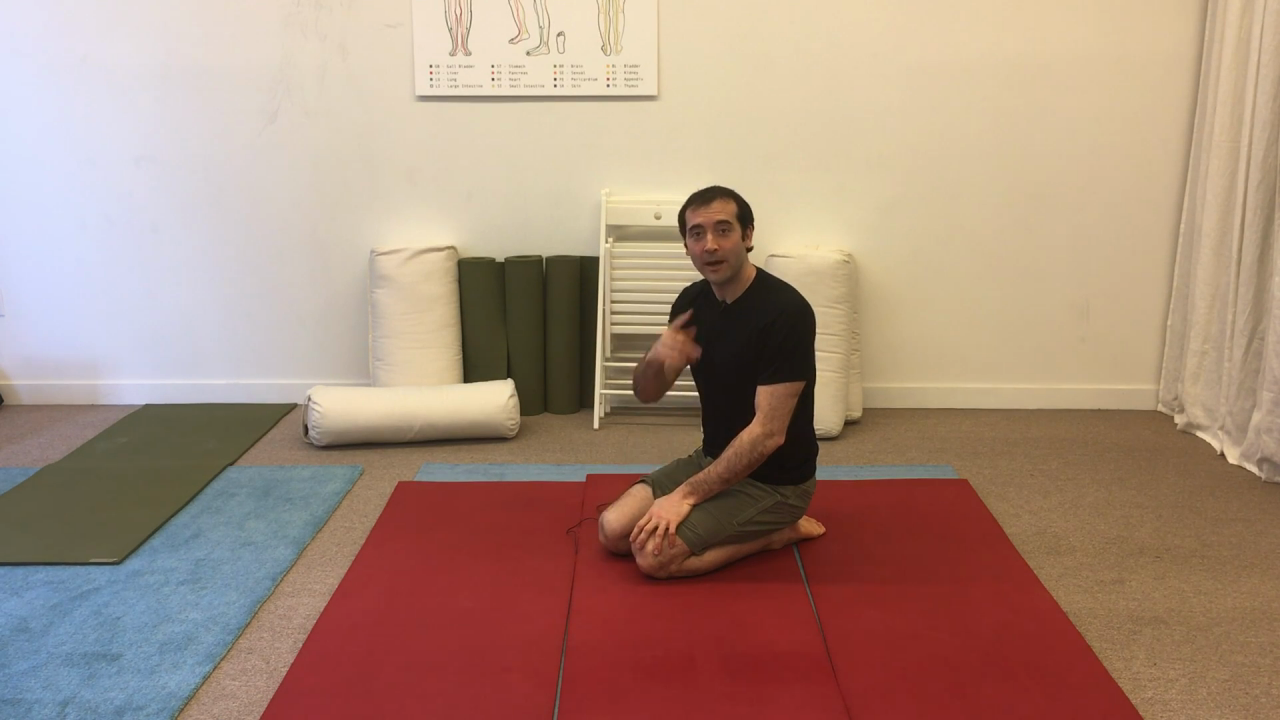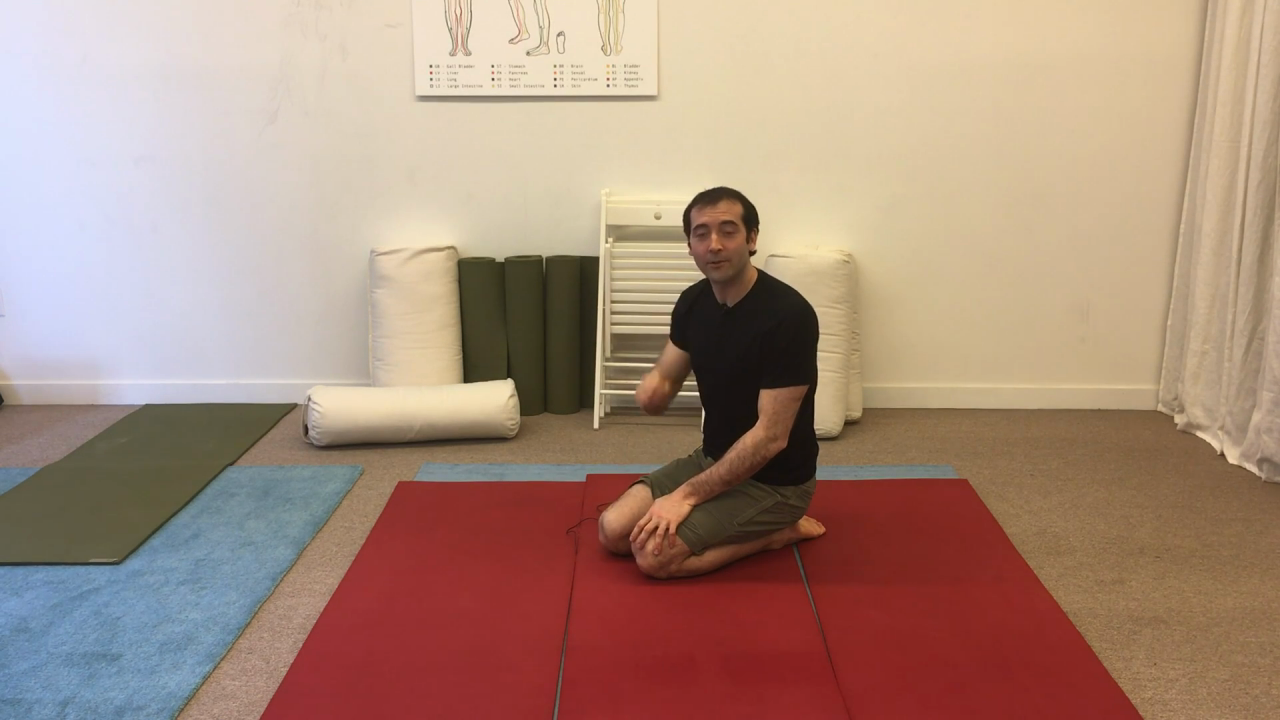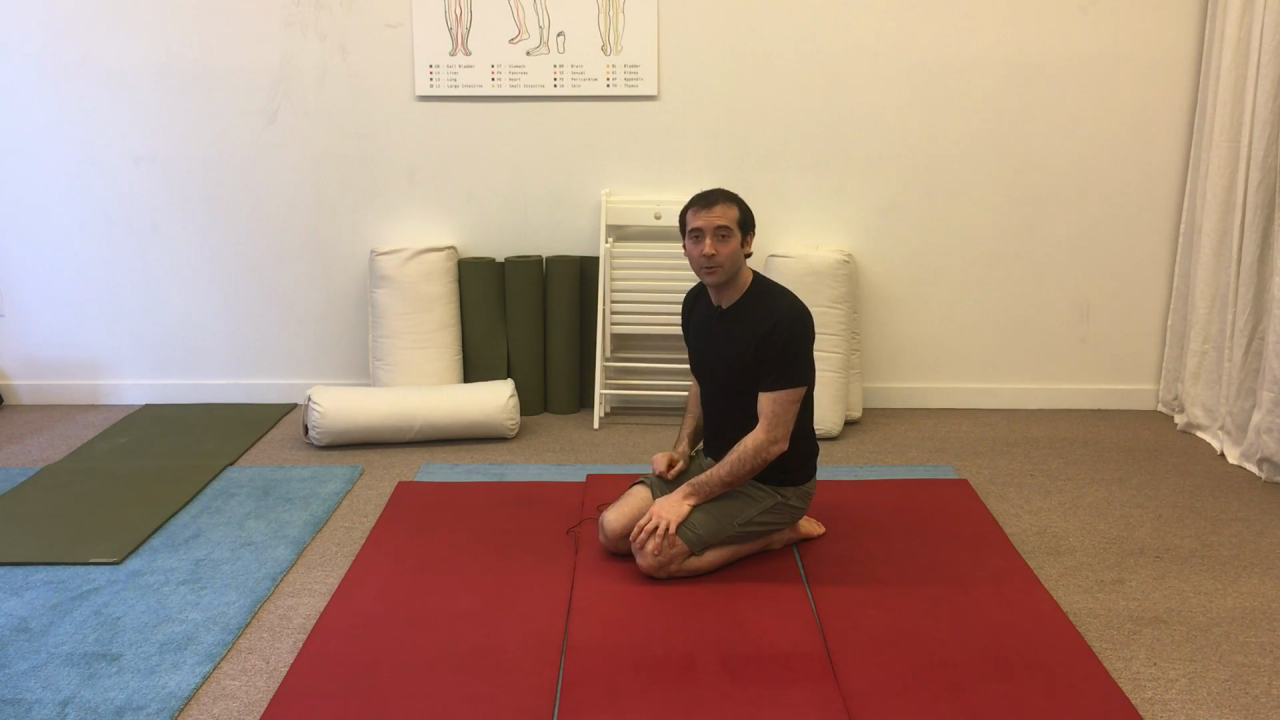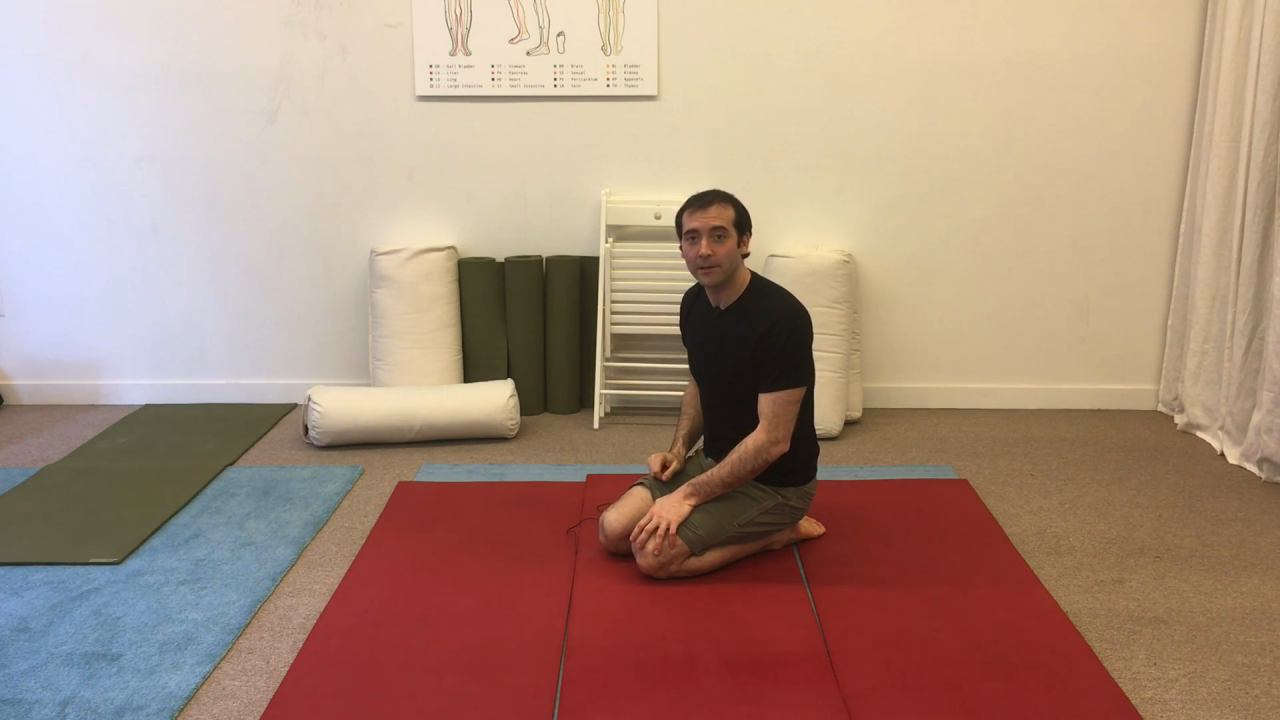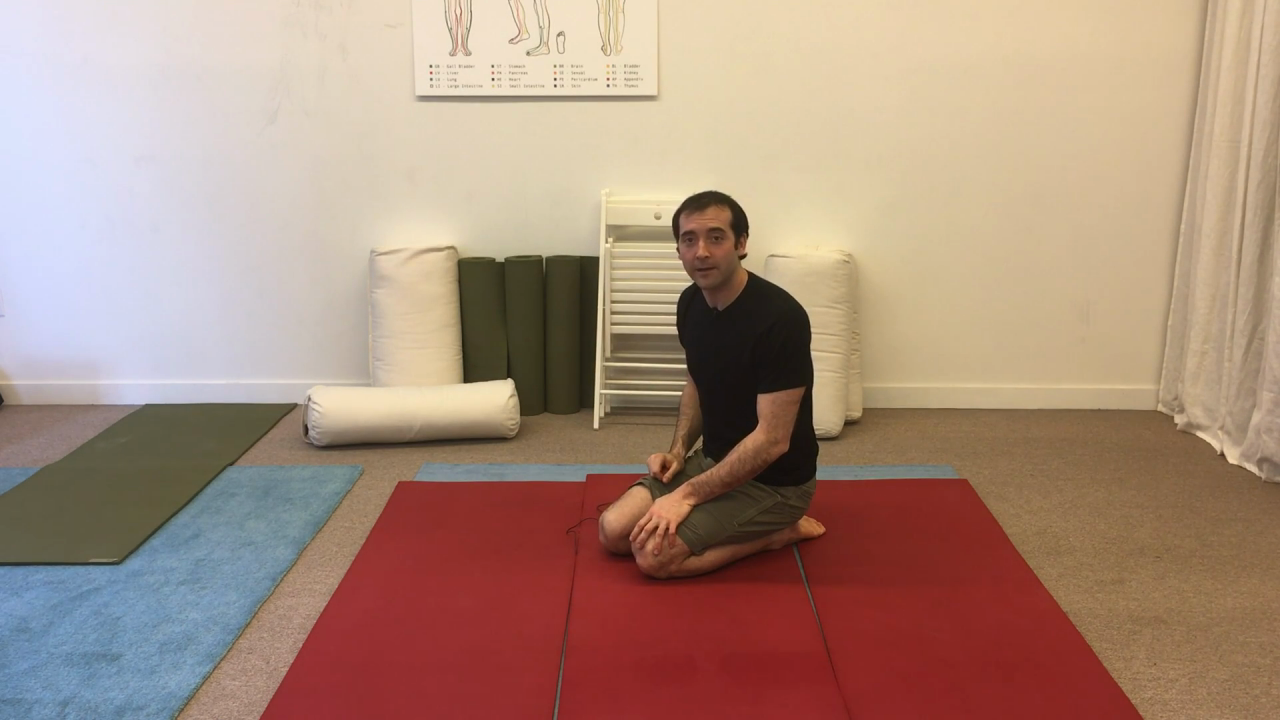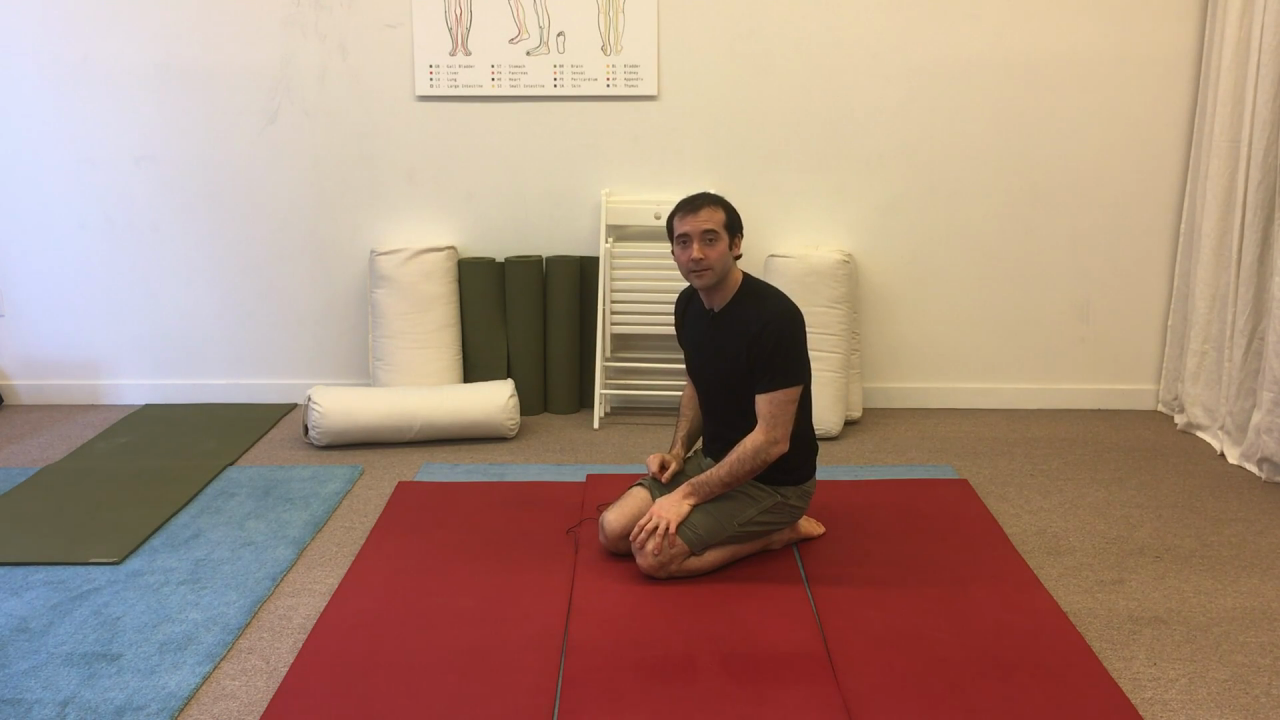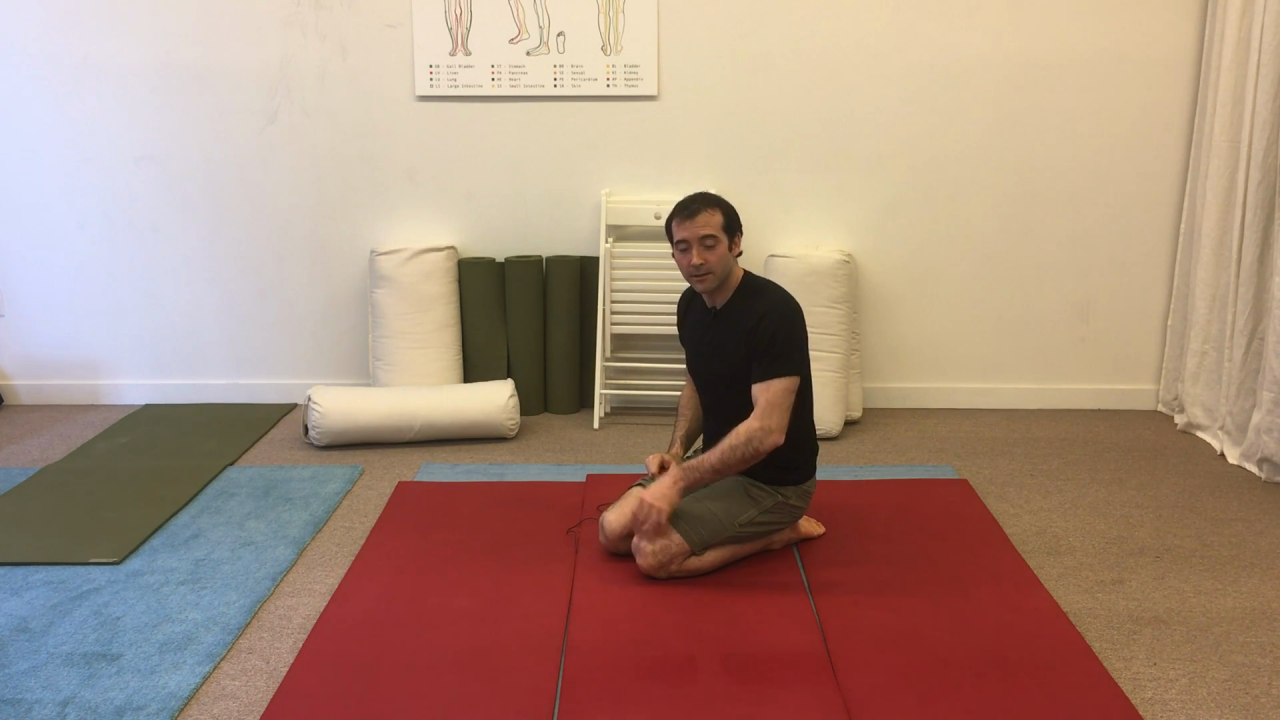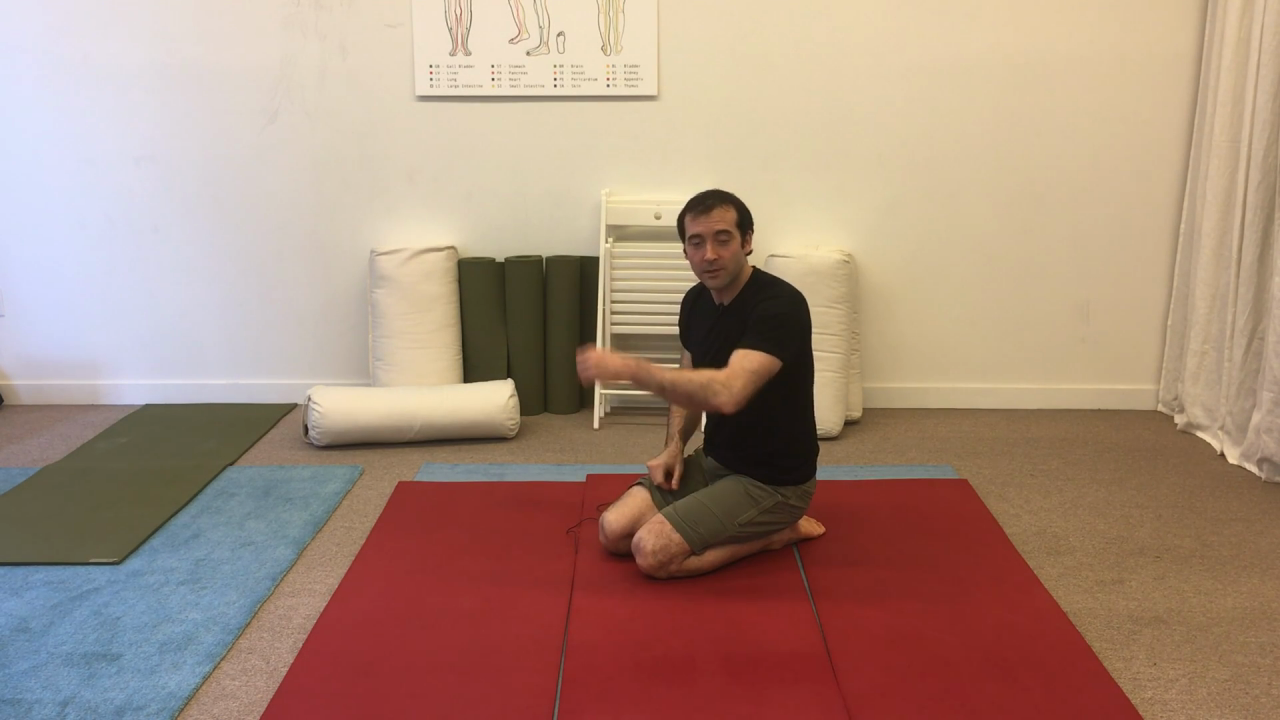
dt=0.3s
person 1, frame 1
left shoulder: (785, 312)
right shoulder: (693, 301)
left elbow: (768, 433)
right elbow: (645, 391)
left wrist: (688, 495)
right wrist: (658, 358)
left hip: (772, 480)
right hip: (714, 458)
left knee: (654, 555)
right knee: (614, 531)
left ankle: (779, 530)
right ankle: (756, 527)
person 1, frame 2
left shoulder: (788, 315)
right shoulder: (693, 302)
left elbow: (771, 435)
right elbow: (669, 378)
left wrist: (688, 496)
right wrist: (653, 388)
left hip: (773, 481)
right hip: (714, 459)
left knee: (653, 554)
right knee: (614, 531)
left ankle: (779, 531)
right ankle: (753, 528)
person 1, frame 3
left shoulder: (783, 318)
right shoulder: (696, 303)
left elbow: (772, 438)
left wrist: (689, 496)
right wrist: (683, 446)
left hip: (772, 481)
right hip: (716, 459)
left knee: (653, 554)
right knee: (614, 531)
left ankle: (778, 530)
right ankle: (756, 527)
person 1, frame 4
left shoulder: (781, 318)
right shoulder: (694, 303)
left elbow: (773, 439)
left wrist: (689, 496)
right wrist: (679, 449)
left hip: (773, 482)
right hip: (715, 460)
left knee: (654, 554)
right knee: (614, 532)
left ankle: (779, 532)
right ankle: (750, 528)
person 1, frame 5
left shoulder: (778, 318)
right shoulder: (691, 303)
left elbow: (772, 439)
left wrist: (688, 495)
right wrist: (678, 449)
left hip: (772, 481)
right hip: (715, 459)
left knee: (654, 553)
right knee: (614, 531)
left ankle: (778, 530)
right ankle: (757, 528)
person 1, frame 6
left shoulder: (774, 317)
right shoulder: (689, 304)
left elbow: (772, 440)
left wrist: (688, 496)
right wrist: (678, 451)
left hip: (772, 482)
right hip: (715, 460)
left knee: (653, 553)
right knee: (614, 531)
left ankle: (778, 531)
right ankle: (756, 528)
person 1, frame 7
left shoulder: (773, 312)
right shoulder: (692, 304)
left elbow: (767, 431)
left wrist: (680, 480)
right wrist: (677, 451)
left hip: (772, 481)
right hip: (719, 460)
left knee: (653, 553)
right knee: (614, 531)
left ankle: (779, 530)
right ankle: (760, 528)
person 1, frame 8
left shoulder: (779, 306)
right shoulder: (696, 302)
left elbow: (727, 394)
right elbow: (687, 384)
left wrist: (627, 368)
right wrist: (673, 447)
left hip: (772, 481)
right hip: (715, 460)
left knee: (652, 552)
right knee: (614, 532)
left ankle: (777, 531)
right ankle: (756, 528)
